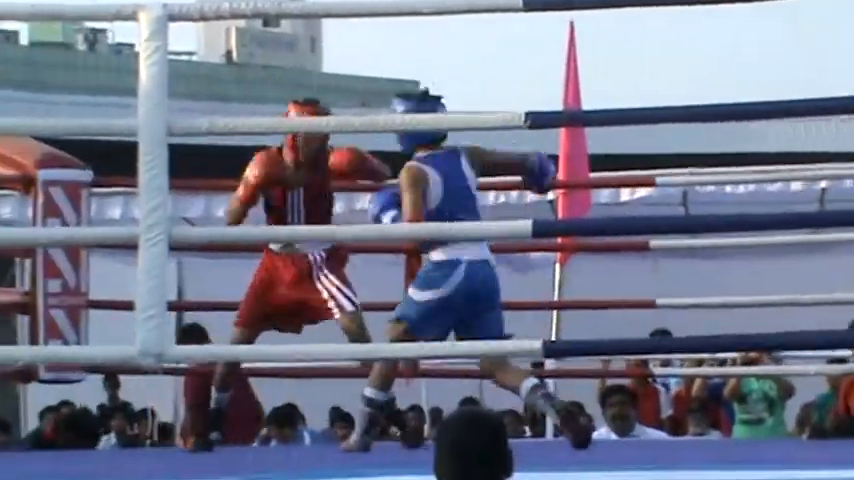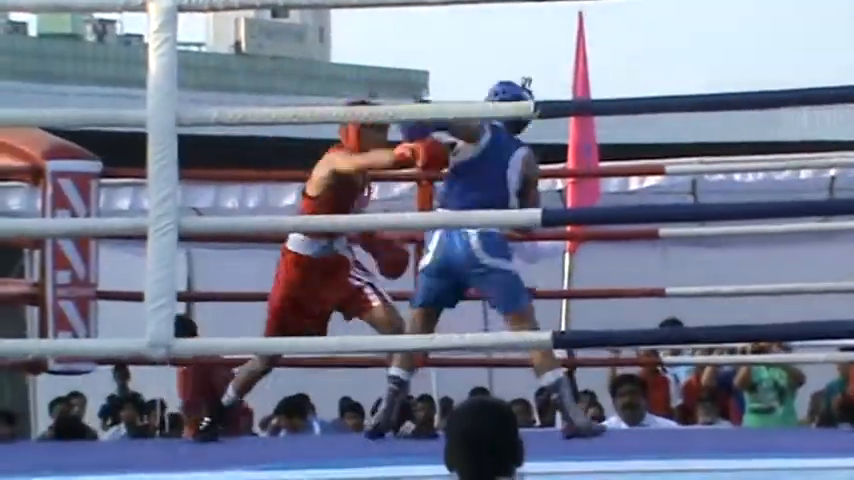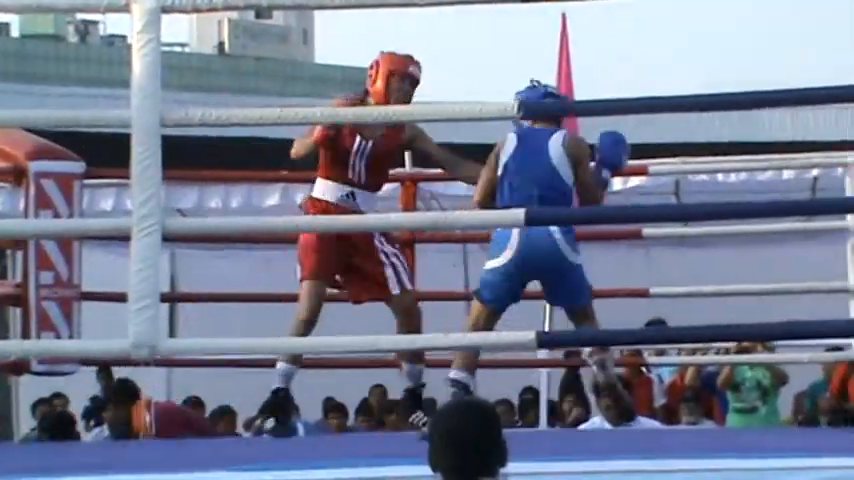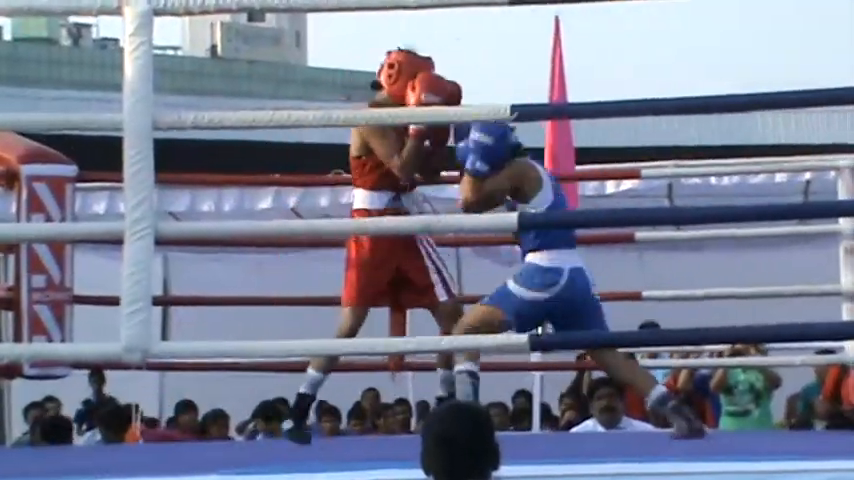
dt=0.3s
person 1, frame 1
left shoulder: (327, 160)
right shoulder: (265, 161)
left elbow: (384, 176)
right elbow: (232, 219)
left wrist: (362, 162)
right wrist: (249, 187)
left hip: (319, 260)
right hip: (279, 260)
left knee: (353, 324)
right knee: (238, 343)
right ankle: (215, 419)
person 1, frame 2
left shoulder: (360, 174)
right shoulder: (335, 162)
right elbow: (356, 162)
left wrist: (380, 245)
right wrist: (400, 153)
left hip: (337, 260)
right hip: (301, 263)
left knee: (390, 320)
right knee: (268, 357)
right ankle: (220, 413)
person 1, frame 3
left shoulder: (403, 131)
right shoulder: (345, 109)
left elbow: (450, 164)
right elbow: (298, 152)
right wrist: (318, 137)
right hip: (323, 215)
left knee: (408, 307)
right knee: (311, 304)
person 1, frame 4
right shoulder: (370, 118)
left elbow: (423, 172)
right elbow: (405, 168)
left wrist: (440, 133)
right wrist: (420, 125)
left knee: (451, 315)
right knee: (352, 322)
right ankle: (301, 408)
person 2, frame 1
left shoulder: (413, 172)
right shoulder: (463, 156)
left elbow: (414, 227)
right elbow: (516, 162)
left wrist: (389, 214)
right wrist: (537, 162)
left hip: (446, 270)
right hip: (480, 269)
left knee: (393, 346)
right knee: (495, 365)
left ankle: (363, 432)
right ankle: (556, 411)
person 2, frame 2
left shoulder: (480, 129)
right shoulder: (526, 157)
right elbow: (528, 212)
left wrist: (419, 126)
left hip: (443, 241)
right hip: (485, 243)
left knee: (419, 331)
right knee: (526, 328)
left ankle: (387, 412)
right ankle: (569, 411)
person 2, frame 3
left shoulder: (506, 142)
right shoulder: (573, 143)
left elbow: (480, 202)
right elbow: (592, 201)
right wrist: (604, 170)
left hip: (512, 240)
right hip: (555, 239)
left knee: (476, 329)
right knee: (586, 323)
person 2, frame 4
left shoulder: (518, 169)
right shoulder: (532, 172)
left elbow: (469, 202)
left wrist: (474, 159)
left hip: (547, 276)
right hip: (575, 277)
left knee: (466, 331)
right knee: (612, 358)
right ankle: (683, 417)
